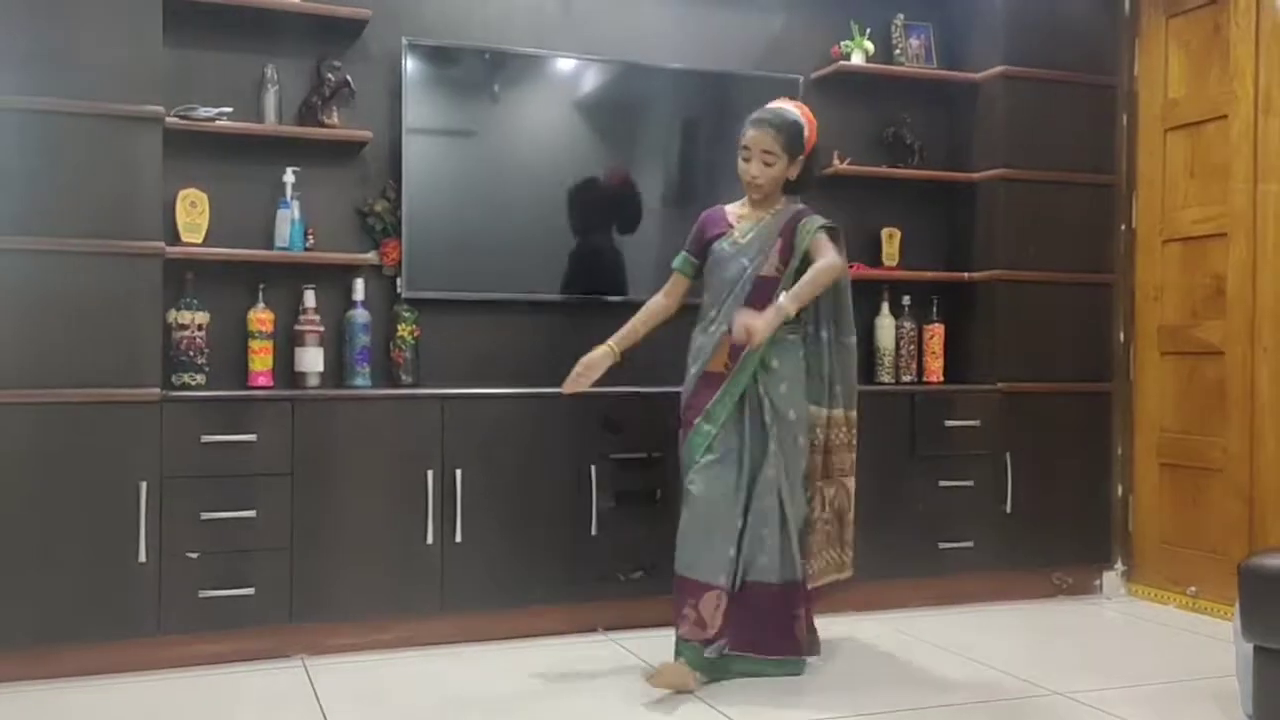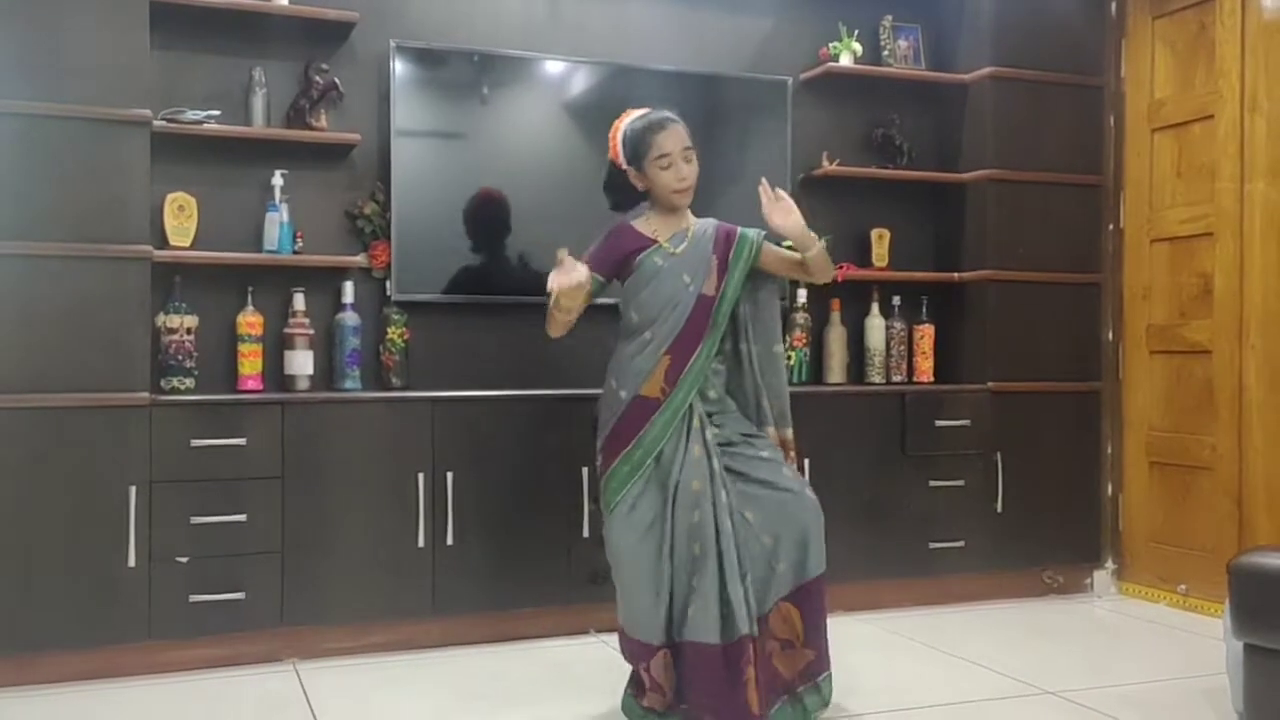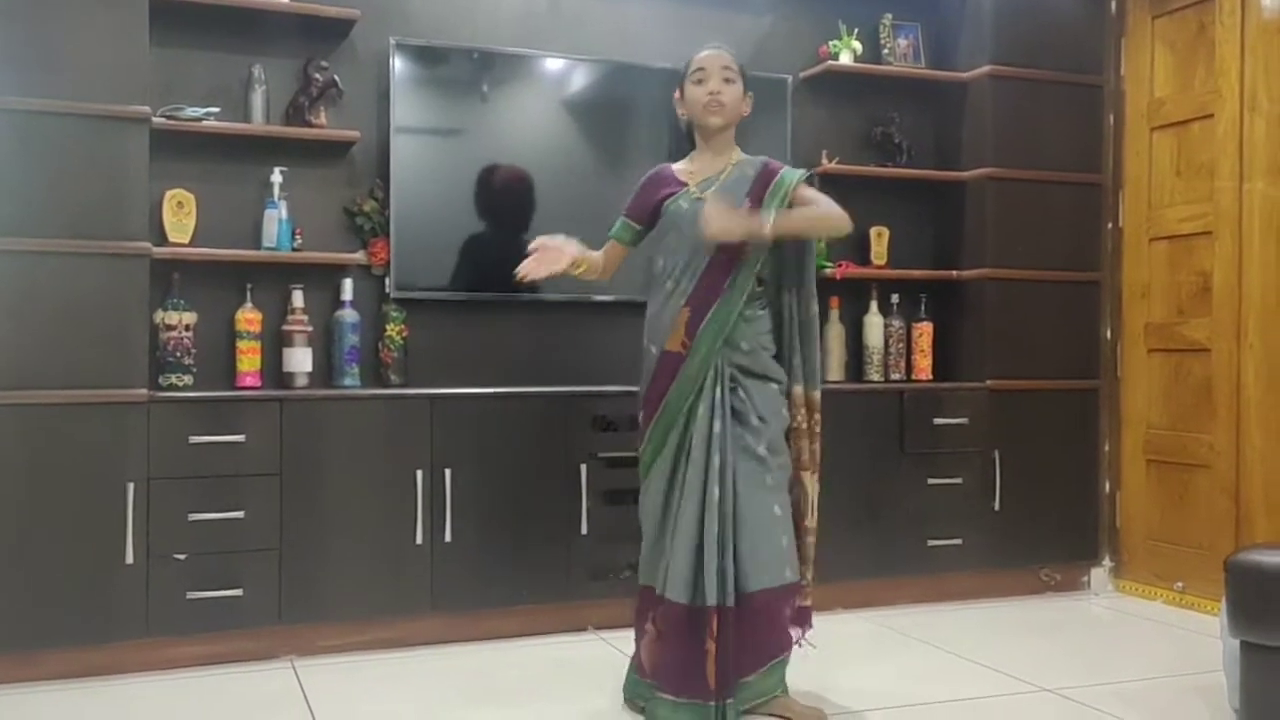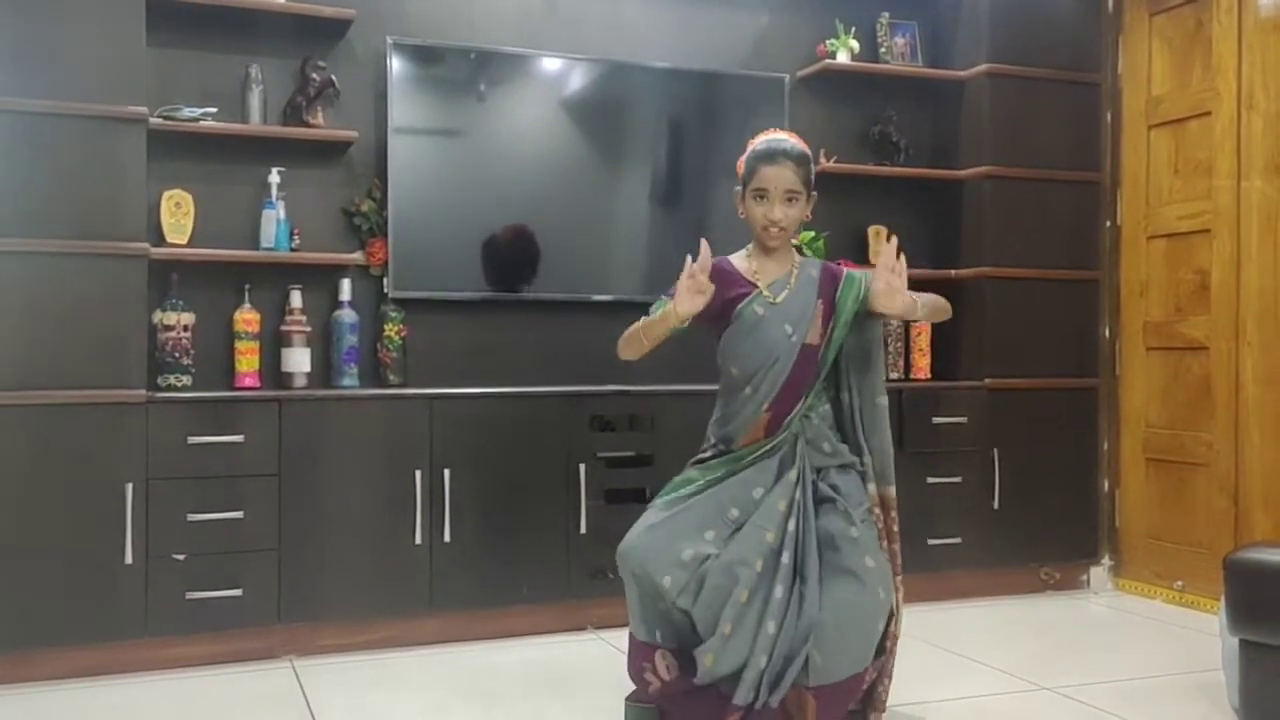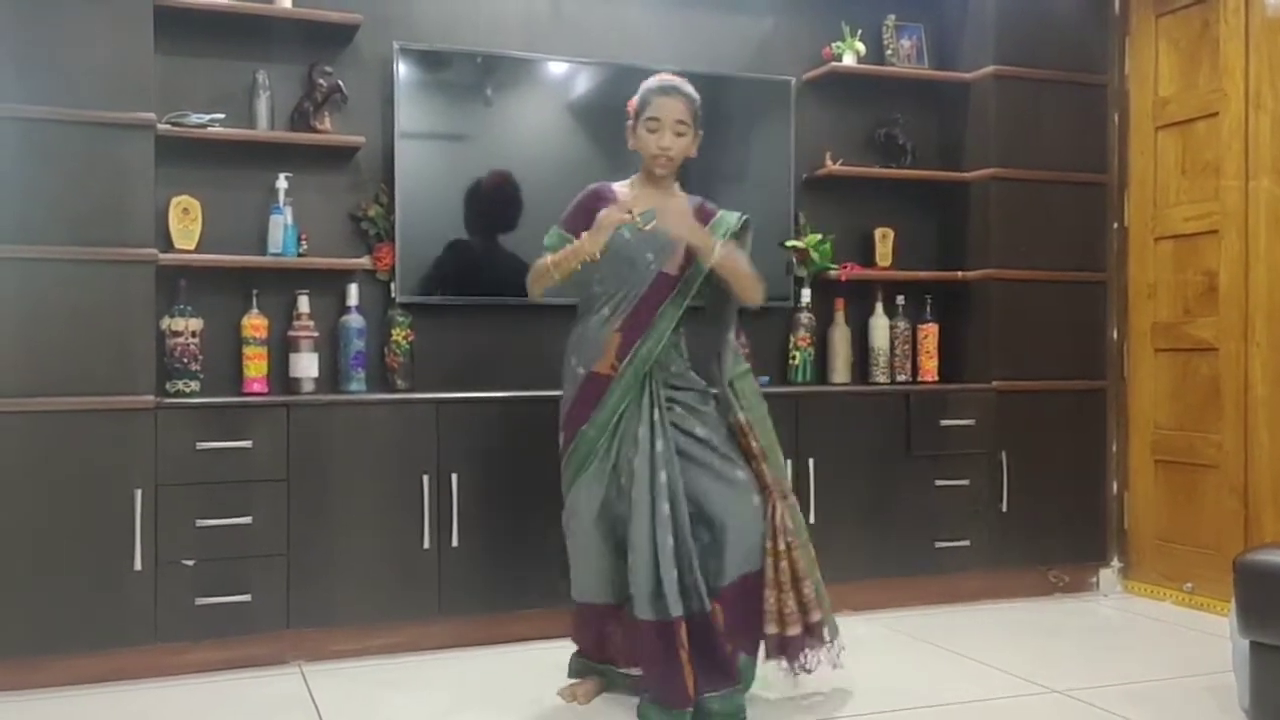
dt=1s
person 1, frame 1
left shoulder: (803, 226)
right shoulder: (713, 222)
left elbow: (833, 265)
right elbow: (667, 297)
left wrist: (775, 314)
right wrist: (608, 352)
left hip: (777, 386)
right hip: (716, 386)
left knee: (772, 504)
right knee: (712, 504)
left ankle: (765, 642)
right ankle: (697, 653)
person 1, frame 2
left shoulder: (726, 241)
right shoulder: (622, 241)
left elbow: (815, 269)
right elbow: (558, 322)
left wrist: (797, 234)
right wrist: (567, 291)
left hip: (713, 415)
right hip: (642, 423)
left knee: (790, 512)
right knee: (649, 553)
person 1, frame 3
left shoulder: (769, 178)
right shoulder: (658, 183)
left elbow: (836, 223)
right elbow: (608, 265)
left wrist: (756, 224)
right wrist: (576, 253)
left hip: (750, 371)
right hip: (676, 369)
left knee: (756, 512)
right knee: (679, 509)
person 1, frame 4
left shoulder: (834, 285)
right shoulder: (717, 278)
left elbow: (942, 308)
right elbow: (628, 349)
left wrist: (905, 305)
right wrist: (676, 313)
left hip: (818, 466)
right hip: (737, 463)
left knee: (859, 592)
right knee: (648, 558)
person 1, frame 5
left shoulder: (705, 220)
right shoulder: (597, 203)
left elbow: (752, 292)
right elbow: (537, 284)
left wrist: (700, 243)
right wrist: (583, 250)
left hip: (671, 389)
right hip: (598, 388)
left knee: (726, 504)
right knee: (602, 518)
left ankle: (710, 667)
right ankle: (604, 660)
